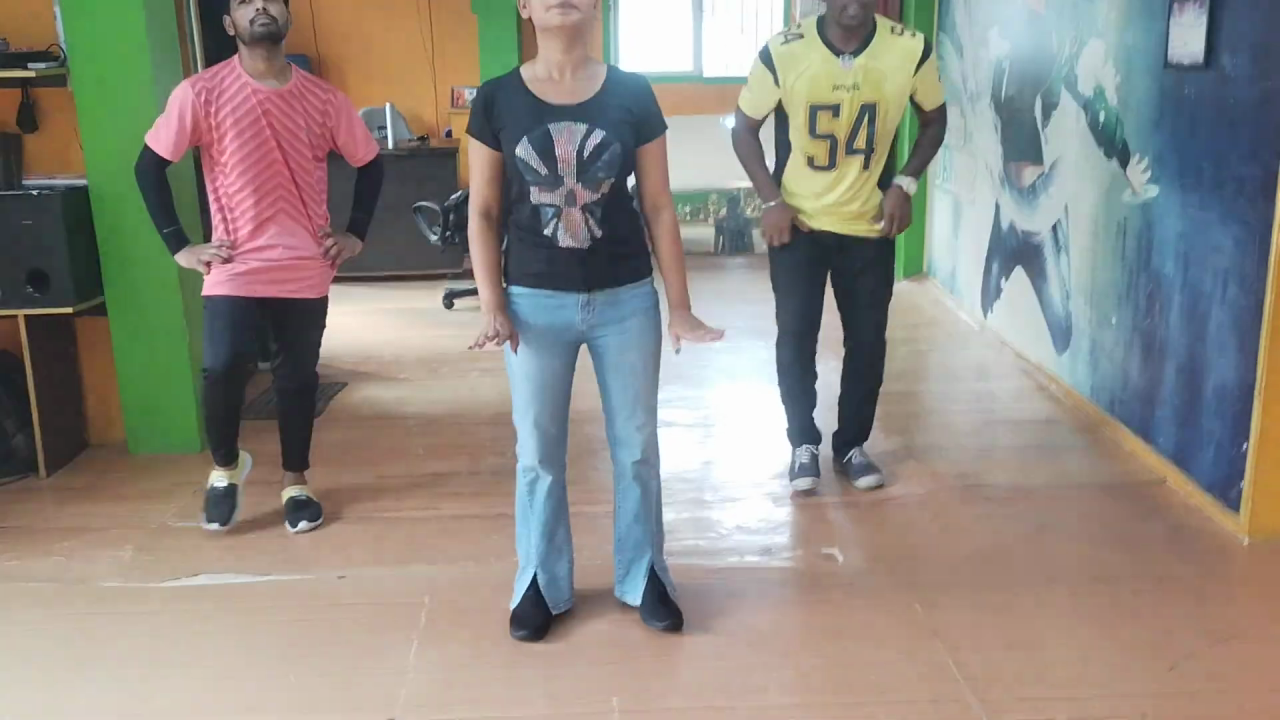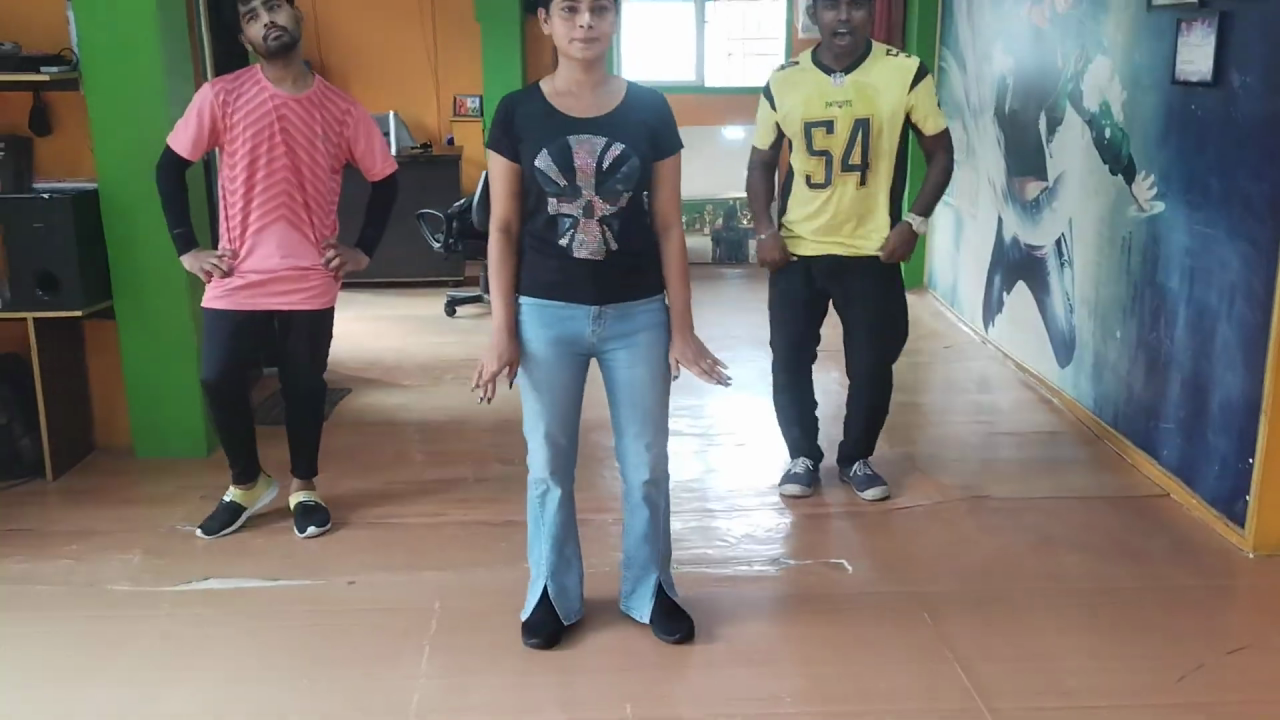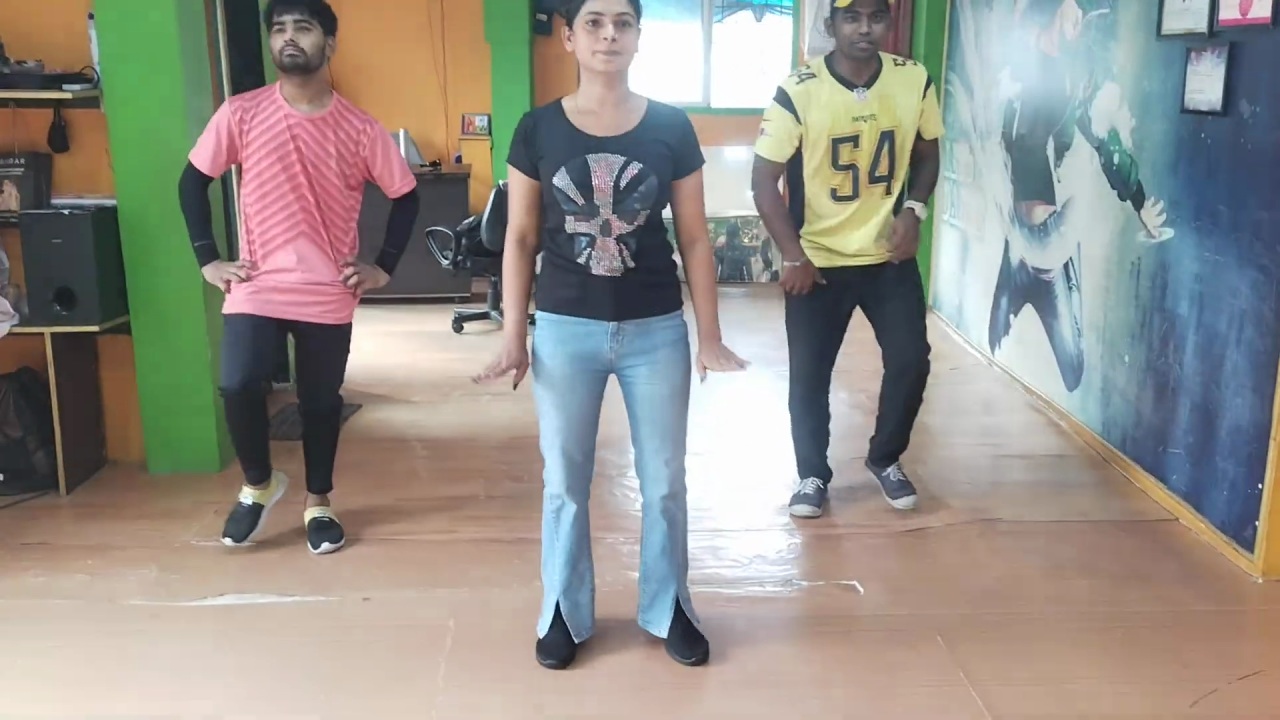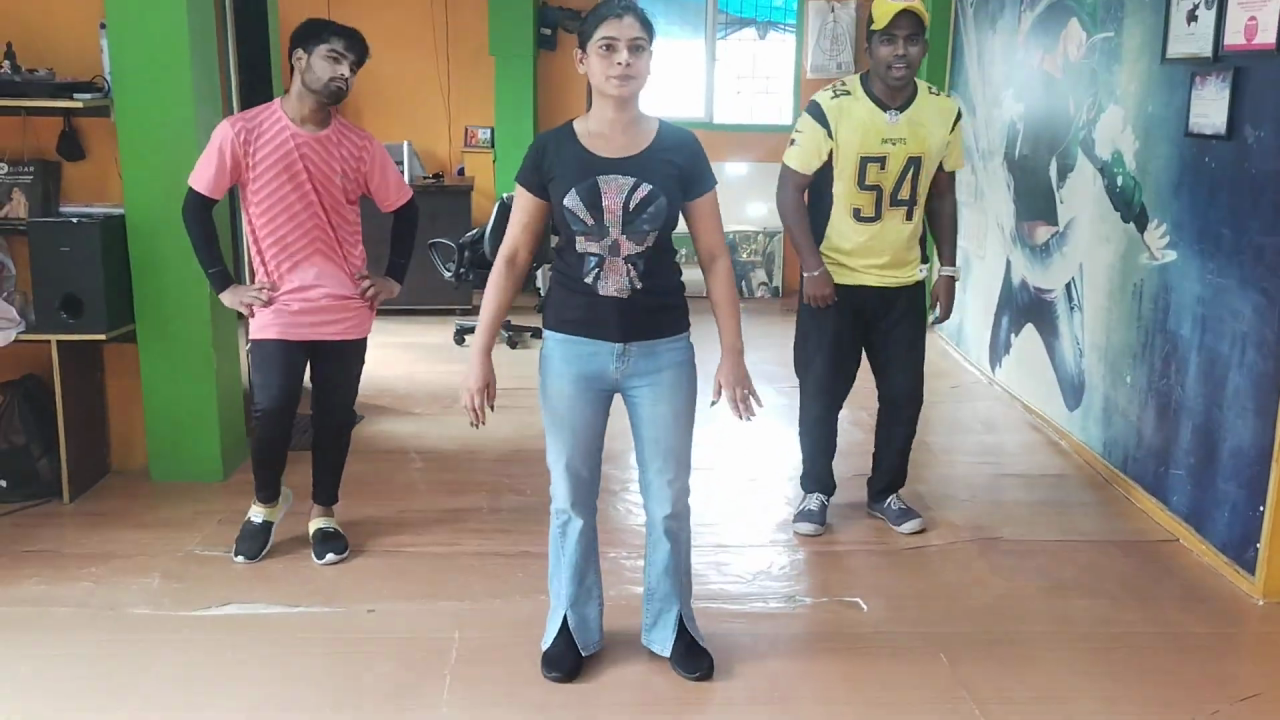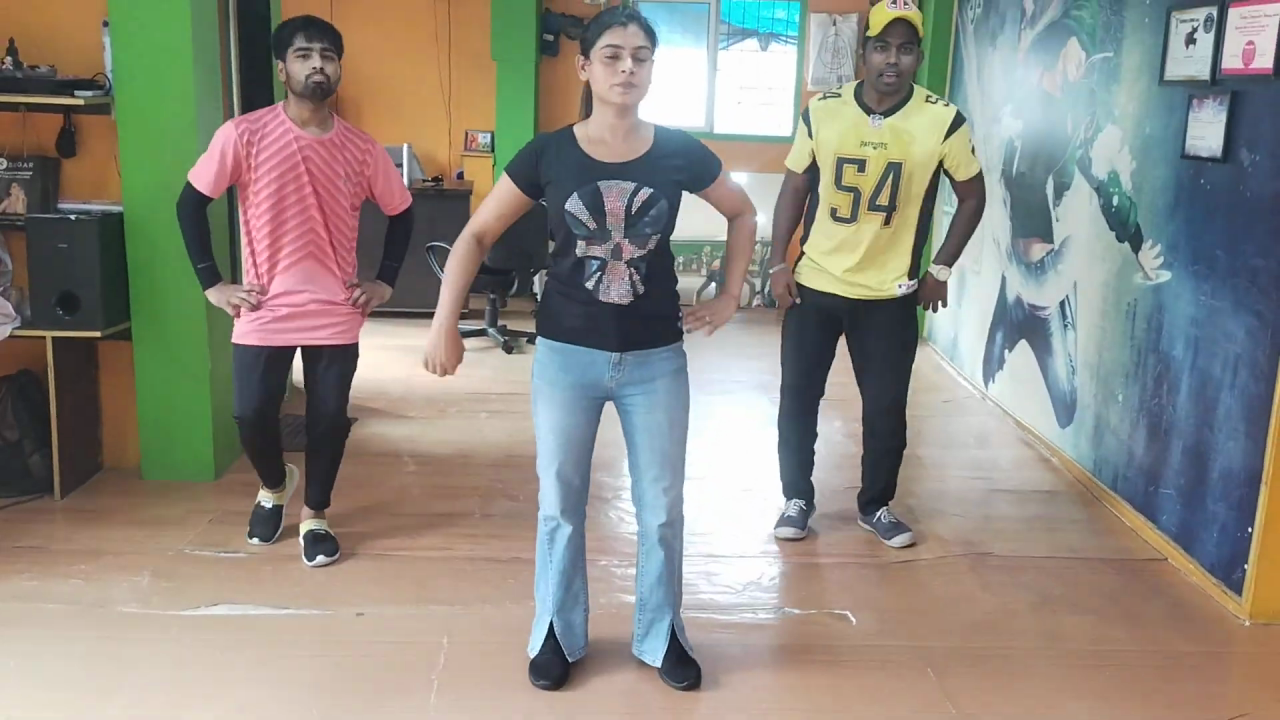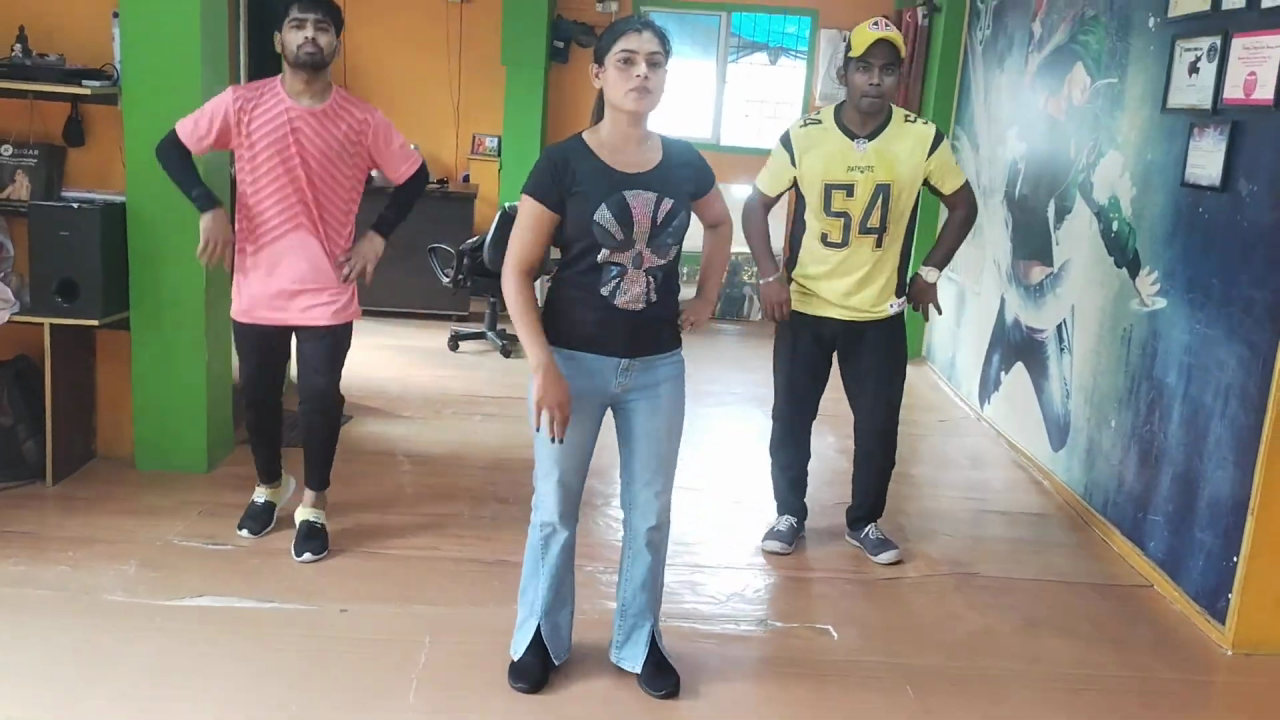
dt=0.3s
person 1, frame 1
left shoulder: (633, 94)
right shoulder: (497, 98)
left elbow: (658, 207)
right elbow: (484, 212)
left wrist: (679, 306)
right wrist: (492, 305)
left hip: (626, 299)
right hip: (536, 301)
left knee: (636, 443)
right knee: (538, 450)
left ankle: (643, 574)
right ankle: (541, 583)
person 1, frame 2
left shoulder: (650, 109)
right shoulder: (517, 112)
left elbow: (668, 226)
right elbow: (504, 228)
left wrist: (682, 328)
right wrist: (502, 331)
left hip: (637, 314)
right hip: (547, 314)
left knee: (645, 462)
right knee: (548, 463)
left ankle: (651, 590)
right ankle: (551, 593)
person 1, frame 3
left shoulder: (671, 128)
right shoulder: (539, 130)
left elbow: (694, 239)
right elbow: (522, 239)
left wrist: (710, 337)
right wrist: (512, 337)
left hip: (655, 330)
right hip: (564, 328)
left knee: (664, 478)
right knee: (564, 480)
left ankle: (668, 608)
right ankle: (565, 613)
person 1, frame 4
left shoulder: (680, 148)
right shoulder: (550, 150)
left elbow: (714, 256)
right elbow: (514, 255)
left wrist: (732, 354)
right wrist: (480, 351)
left hip: (661, 350)
right hip: (573, 349)
left knee: (668, 498)
right knee: (571, 496)
left ankle: (671, 625)
right ankle: (572, 626)
person 1, frame 5
left shoulder: (679, 152)
right shoulder: (546, 153)
left elbow: (744, 214)
right elbow: (475, 237)
left wrist: (728, 295)
right wrist: (443, 322)
left hip: (656, 359)
right hip: (566, 355)
left knee: (661, 506)
right knee: (561, 503)
left ankle: (661, 635)
right ankle: (558, 634)
person 1, frame 6
left shoulder: (685, 163)
right shoulder: (563, 162)
left elbow: (721, 226)
right elbow: (515, 270)
left wrist: (705, 301)
right wrist: (542, 366)
left hip: (657, 366)
right hip: (574, 361)
left knee: (649, 514)
right knee: (555, 508)
left ankle: (638, 642)
right ankle: (539, 637)
person 2, frame 1
left shoulder: (323, 99)
right shoulder: (201, 92)
left elbow: (369, 163)
right elbow: (149, 167)
left wrist: (356, 234)
right wrist: (180, 246)
left hip: (307, 266)
right hip: (238, 263)
left knee: (297, 373)
right knee: (222, 365)
left ankle: (295, 481)
right ankle: (226, 465)
person 2, frame 2
left shoulder: (341, 109)
right shoulder: (221, 97)
left elbow: (385, 179)
right elbow: (170, 166)
left wrist: (363, 249)
right wrist: (187, 248)
left hip: (311, 277)
right hip: (238, 274)
left knee: (304, 383)
right knee: (219, 378)
left ankle: (303, 487)
right ankle: (246, 484)
person 2, frame 3
left shoulder: (360, 128)
right shoulder: (240, 114)
left elbow: (405, 195)
right elbow: (193, 182)
left wrist: (383, 266)
right wrist: (209, 260)
left hip: (328, 291)
right hip: (258, 284)
left knee: (321, 400)
right knee: (238, 386)
left ankle: (317, 503)
right ankle: (257, 485)
person 2, frame 4
left shoulder: (359, 145)
right shoulder: (241, 133)
left elbow: (403, 208)
right elbow: (196, 206)
left wrist: (394, 278)
right wrist: (224, 286)
left hip: (346, 306)
right hip: (279, 305)
left knee: (335, 414)
right knee: (272, 410)
left ankle: (323, 514)
right ankle: (266, 505)
person 2, frame 5
left shoulder: (362, 149)
right shoulder: (243, 135)
left elbow: (401, 213)
right elbow: (190, 203)
left wrist: (384, 281)
right wrist: (212, 283)
left hip: (335, 311)
right hip: (265, 309)
left knee: (328, 415)
right knee: (252, 414)
left ankle: (315, 514)
right ankle: (274, 488)
person 2, frame 6
left shoulder: (363, 119)
right shoulder: (241, 104)
left elbow: (414, 177)
right elbow: (170, 148)
left wrist: (377, 236)
right wrist: (210, 208)
left hip: (327, 289)
right hip: (259, 285)
left knee: (320, 397)
right knee: (257, 393)
left ankle: (313, 504)
right ankle: (268, 486)
person 3, frame 1
left shoulder: (911, 49)
right shoulder: (781, 53)
left elbow: (935, 122)
right elbow: (743, 128)
left wrist: (904, 185)
right wrist: (770, 200)
left hip: (870, 227)
right hip: (798, 223)
left knee: (867, 339)
right knee: (795, 333)
left ankle: (851, 444)
right ankle: (803, 442)
person 3, frame 2
left shoulder: (906, 72)
right shoulder: (782, 82)
left elbow: (940, 155)
right elbow: (760, 164)
left wrist: (913, 222)
right wrist: (764, 230)
left hip: (872, 253)
right hip: (798, 251)
left knee: (872, 366)
right knee: (789, 361)
left ankle: (856, 457)
right ankle: (803, 456)
person 3, frame 3
left shoulder: (916, 83)
right shoulder: (796, 93)
left elbow: (928, 158)
right elbow: (764, 179)
left wrist: (913, 211)
right wrist: (792, 254)
left hip: (889, 255)
right hip: (818, 261)
left knee: (910, 360)
right knee: (809, 374)
left ankle: (886, 459)
right ankle: (812, 475)
person 3, frame 4
left shoulder: (943, 111)
right shoulder: (828, 108)
left elbow: (941, 193)
right elbow: (790, 191)
left wrist: (948, 268)
right wrist: (812, 269)
left hip: (903, 284)
right hip: (834, 281)
left knee: (904, 394)
right knee: (821, 392)
left ankle: (885, 491)
right ankle: (816, 490)
person 3, frame 5
left shoulder: (943, 120)
right shoulder: (820, 110)
left elbow: (973, 197)
right elbow: (794, 188)
left wrist: (941, 269)
right wrist: (779, 262)
left hip: (889, 295)
right hip: (814, 285)
left knee: (886, 406)
right knee: (797, 397)
left ankle: (876, 505)
right ankle: (797, 497)
person 3, frame 6
left shoulder: (923, 138)
right shoulder: (801, 137)
left elbow: (963, 207)
right elbow: (756, 208)
left wrist: (929, 273)
right wrist: (769, 276)
left hip: (879, 314)
right hip: (804, 309)
left knee: (878, 425)
right knee: (791, 418)
left ankle: (864, 521)
right ankle: (790, 513)
person 4, frame 1
left shoulder: (1068, 40)
right shoulder: (1007, 33)
left elbow: (1097, 105)
left wrist: (1128, 165)
left hip: (1044, 198)
right hip: (1009, 194)
left knee: (1059, 316)
right knee: (990, 302)
person 4, frame 2
left shoulder: (1075, 48)
right shoulder: (1013, 47)
left elbow: (1102, 122)
left wrist: (1132, 181)
left hip: (1048, 213)
right hip: (1013, 209)
left knee: (1062, 336)
right knee: (992, 322)
person 4, frame 3
left shoulder: (1085, 74)
right shoulder: (1021, 71)
left elbow: (1111, 144)
left wrist: (1140, 205)
left hip: (1056, 235)
right hip: (1020, 231)
left knee: (1070, 356)
right knee: (998, 343)
person 4, frame 4
left shoulder: (1088, 97)
right shoulder: (1025, 90)
left elbow: (1114, 169)
left wrist: (1144, 227)
left hip: (1058, 255)
right hip: (1021, 251)
left knee: (1071, 378)
right knee: (998, 364)
person 4, frame 5
left shoulder: (1087, 115)
right shoulder: (1025, 107)
left elbow: (1109, 187)
left wrist: (1138, 248)
left hip: (1054, 274)
right hip: (1017, 267)
left knee: (1062, 394)
right knee: (989, 377)
person 4, frame 6
left shoulder: (1091, 140)
right shoulder: (1033, 124)
left elbow: (1110, 216)
left wrist: (1136, 275)
left hip: (1050, 295)
right hip: (1017, 286)
left knee: (1055, 412)
right knee: (986, 394)
